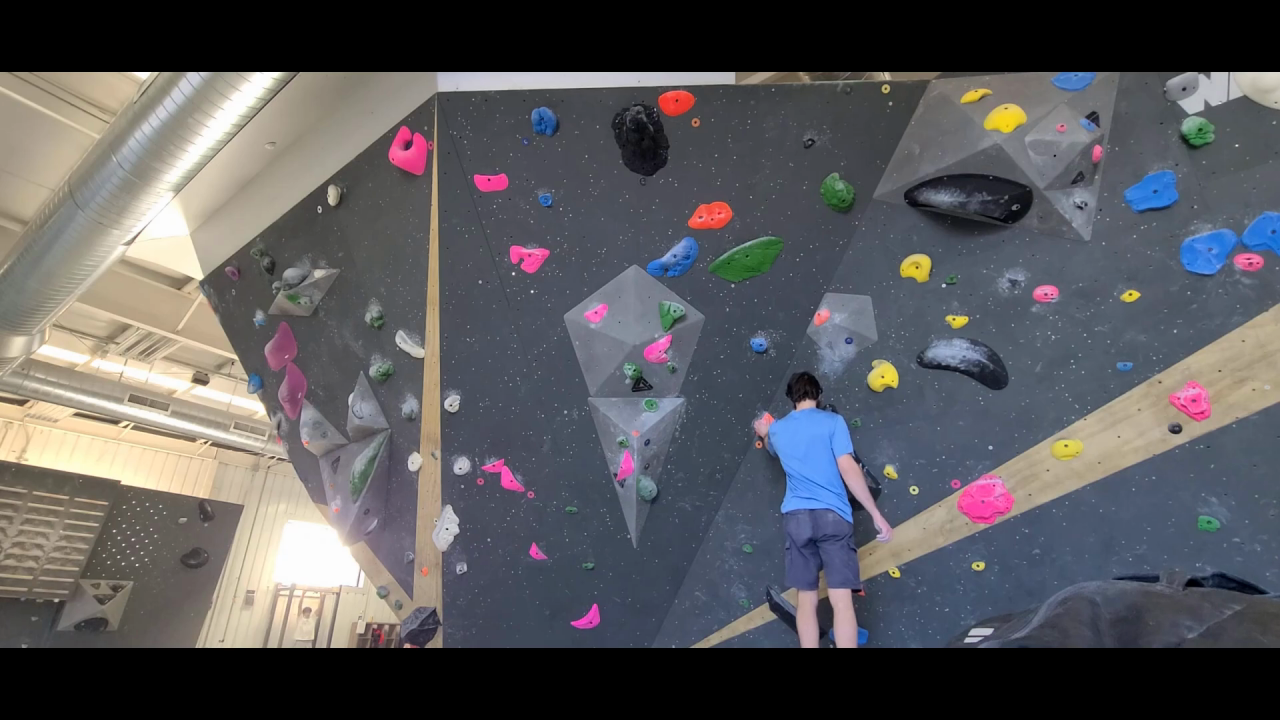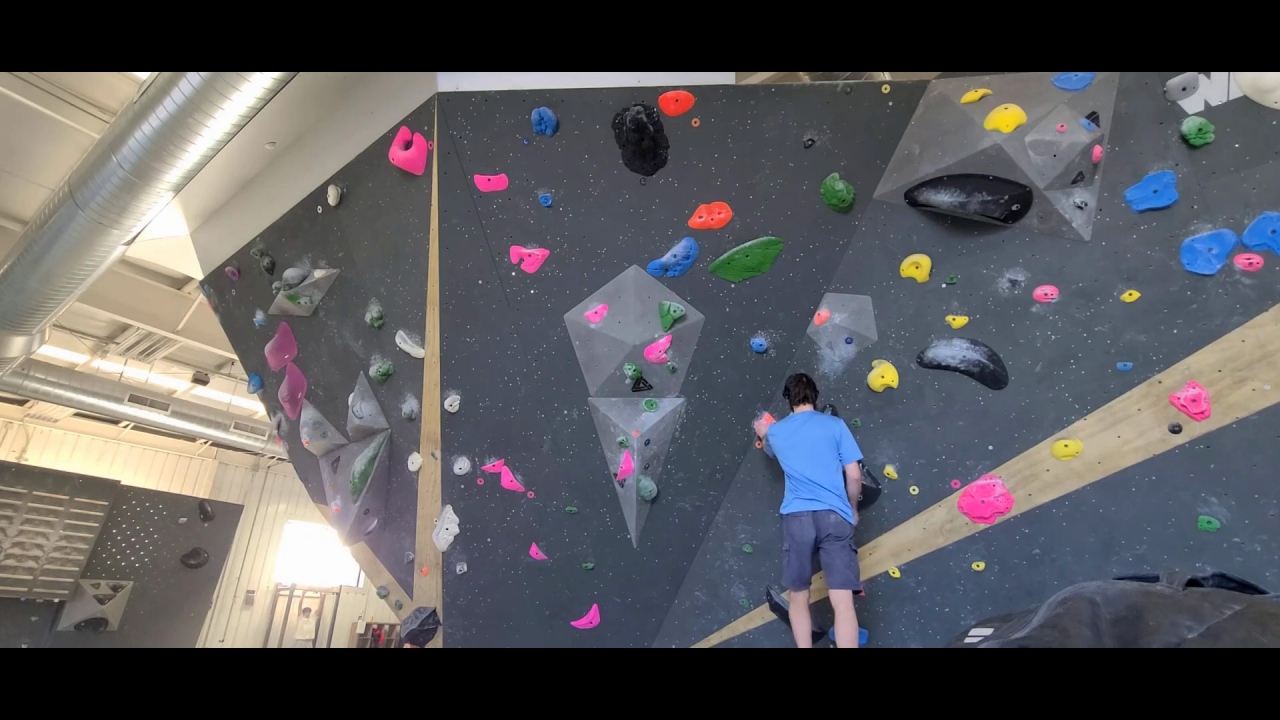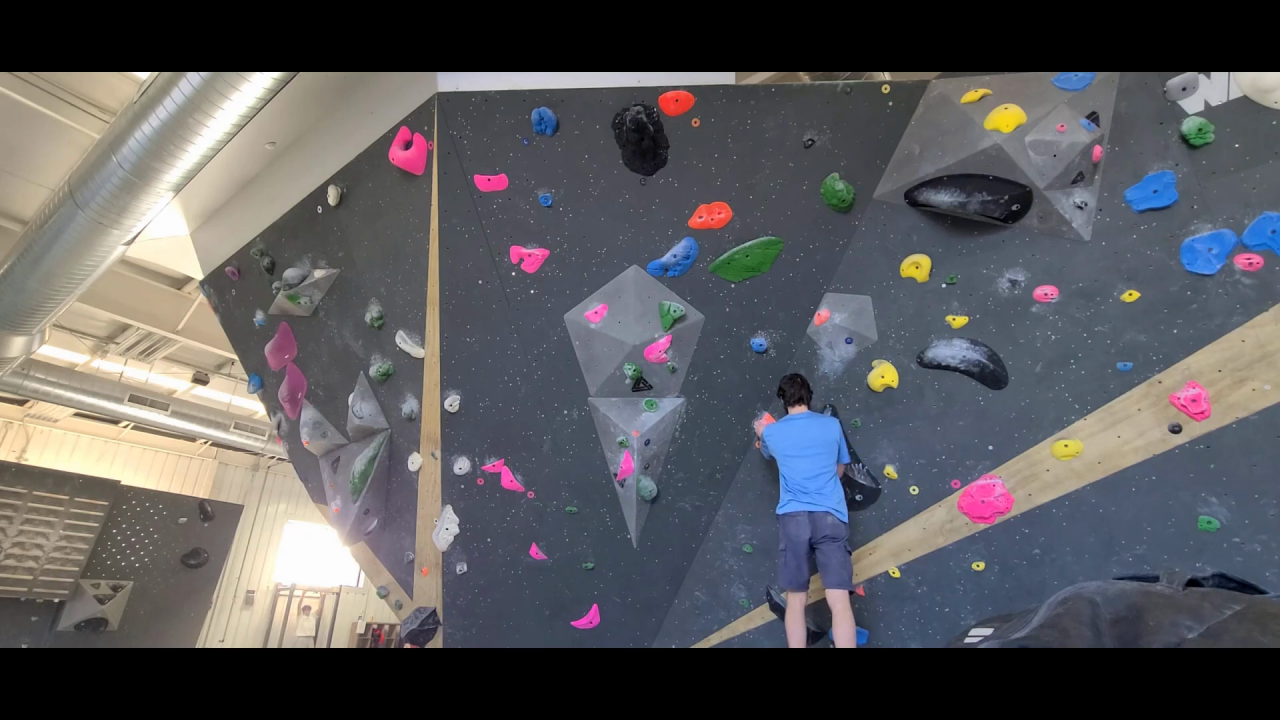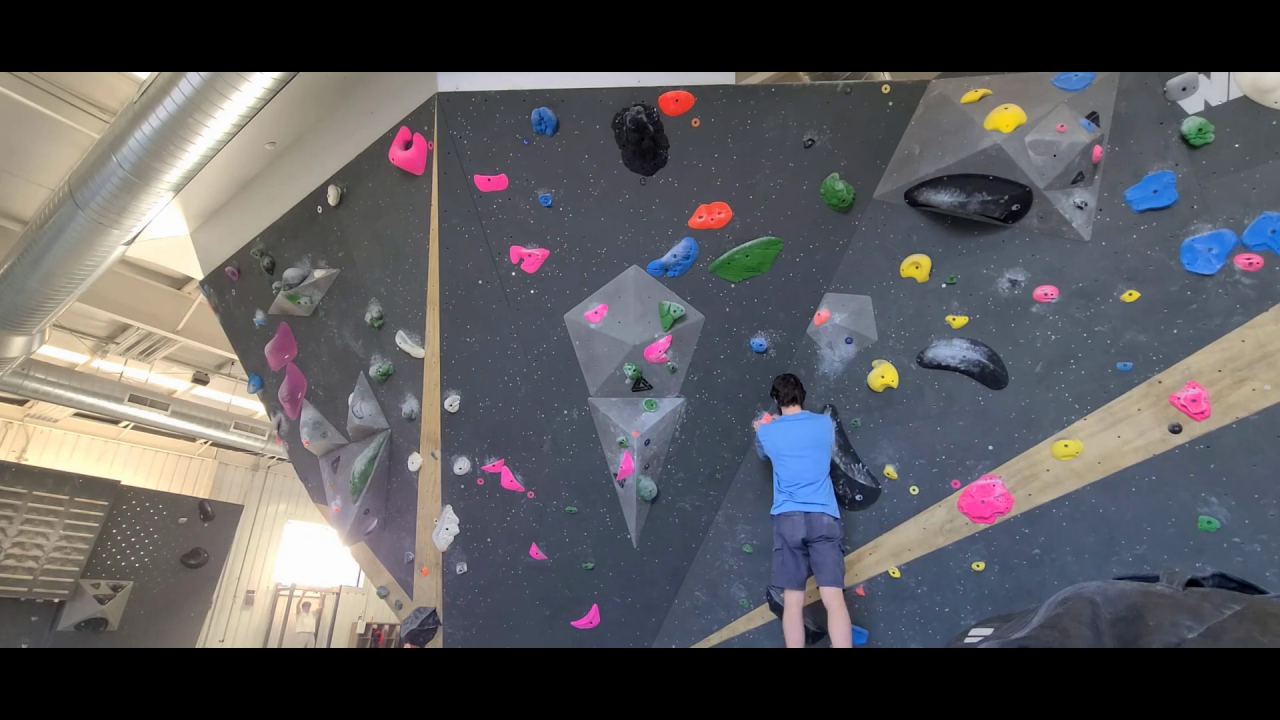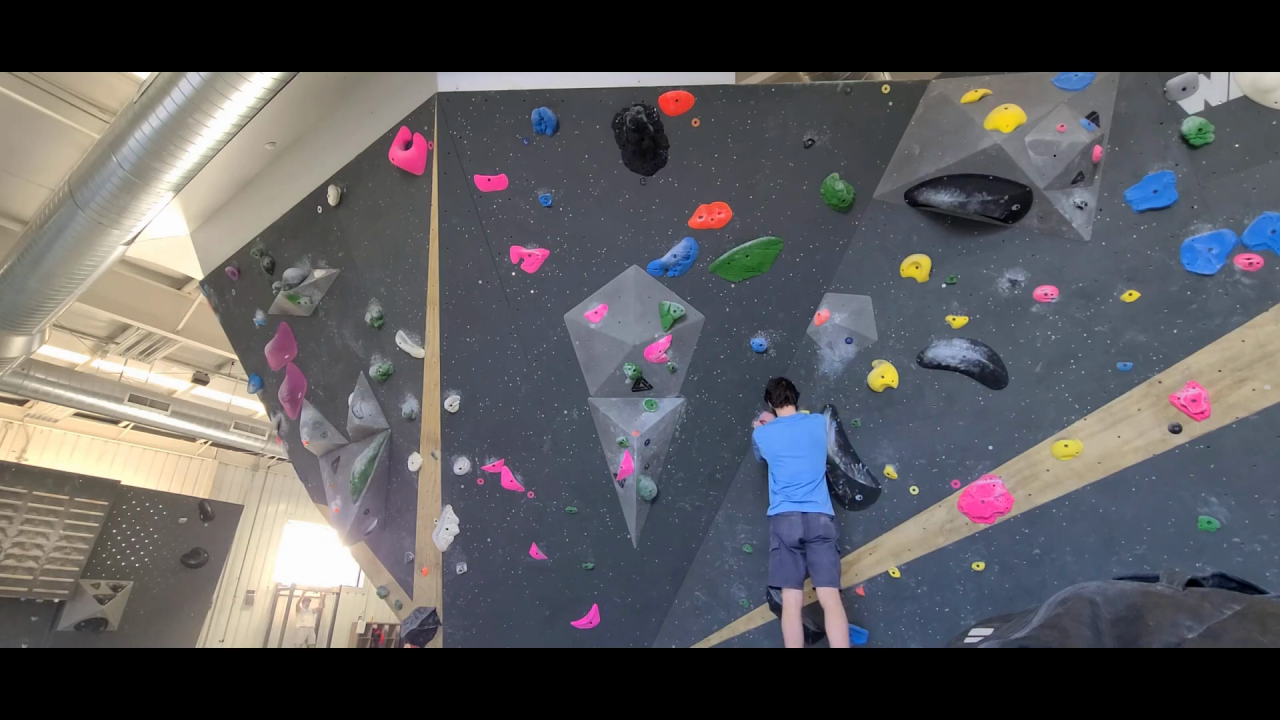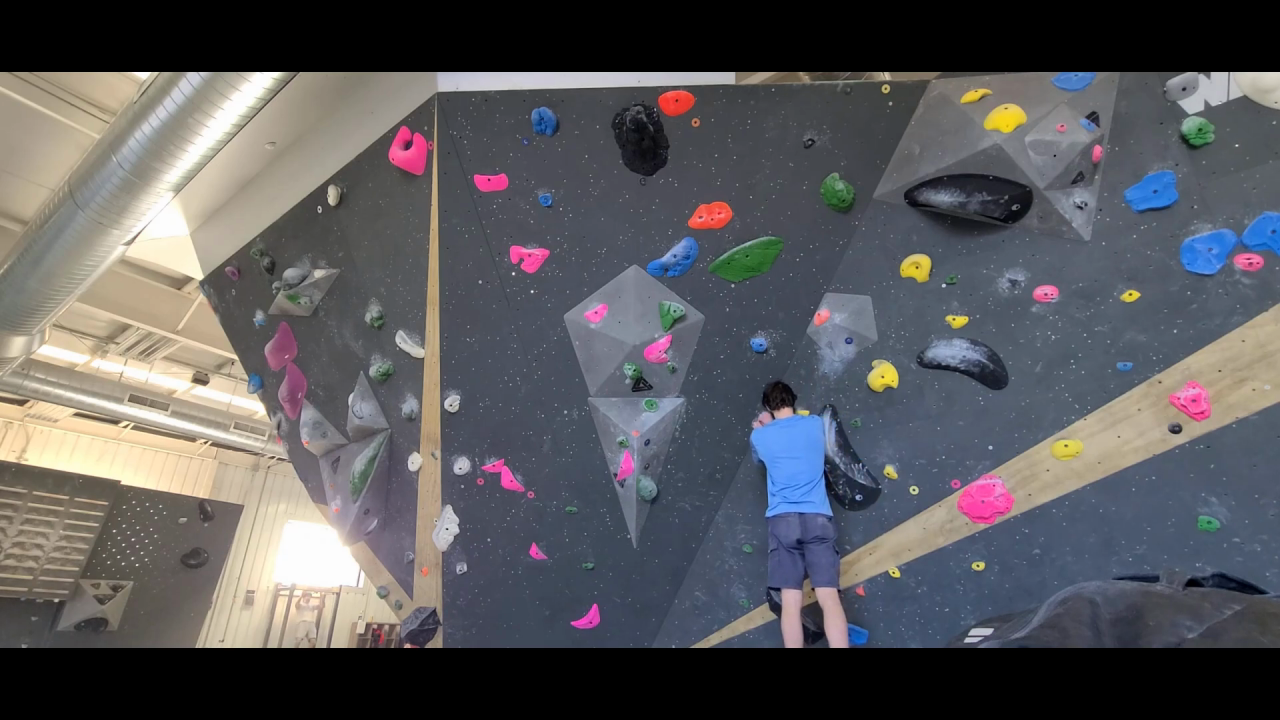
dt=0.2s
person 1, frame 1
left shoulder: (777, 429)
right shoulder: (832, 421)
right elbow: (847, 469)
right wrist: (876, 515)
left hip: (796, 517)
right hip: (832, 516)
left knee: (806, 600)
right knee: (841, 600)
person 1, frame 2
left shoulder: (776, 431)
right shoulder: (835, 425)
right elbow: (854, 476)
right wrist: (853, 509)
left hip: (797, 518)
right hip: (834, 517)
left knee: (798, 598)
right knee: (842, 600)
person 1, frame 3
left shoulder: (772, 432)
right shoulder: (831, 425)
left hip: (793, 519)
right hip: (831, 518)
left knee: (795, 601)
right knee: (839, 600)
person 1, frame 4
left shoulder: (766, 432)
right shoulder: (824, 424)
left hip: (788, 519)
right hip: (824, 518)
left knee: (793, 601)
right knee: (833, 598)
person 1, frame 5
left shoulder: (762, 434)
right shoulder: (818, 422)
left hip: (785, 520)
right hip: (820, 518)
left knee: (791, 601)
right knee: (830, 598)
person 1, frame 6
left shoulder: (759, 436)
right shoulder: (815, 424)
left hip: (783, 520)
right hip: (818, 518)
left knee: (791, 601)
right knee: (829, 598)
